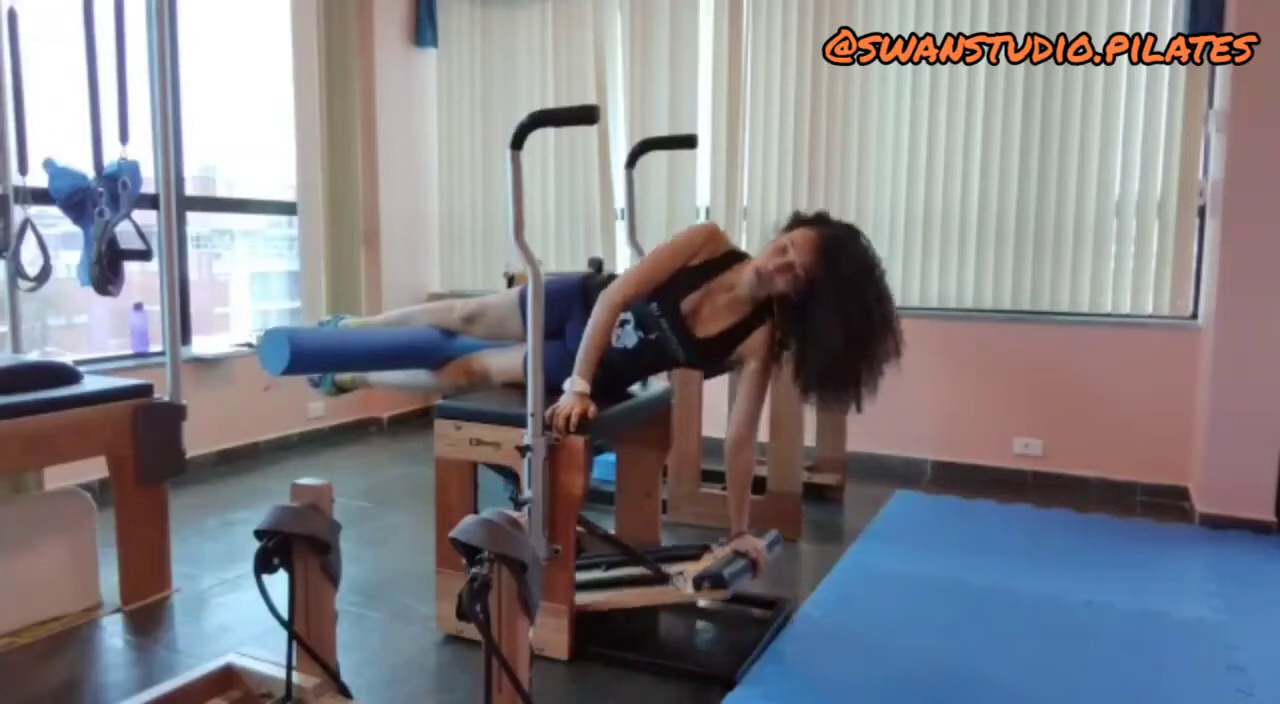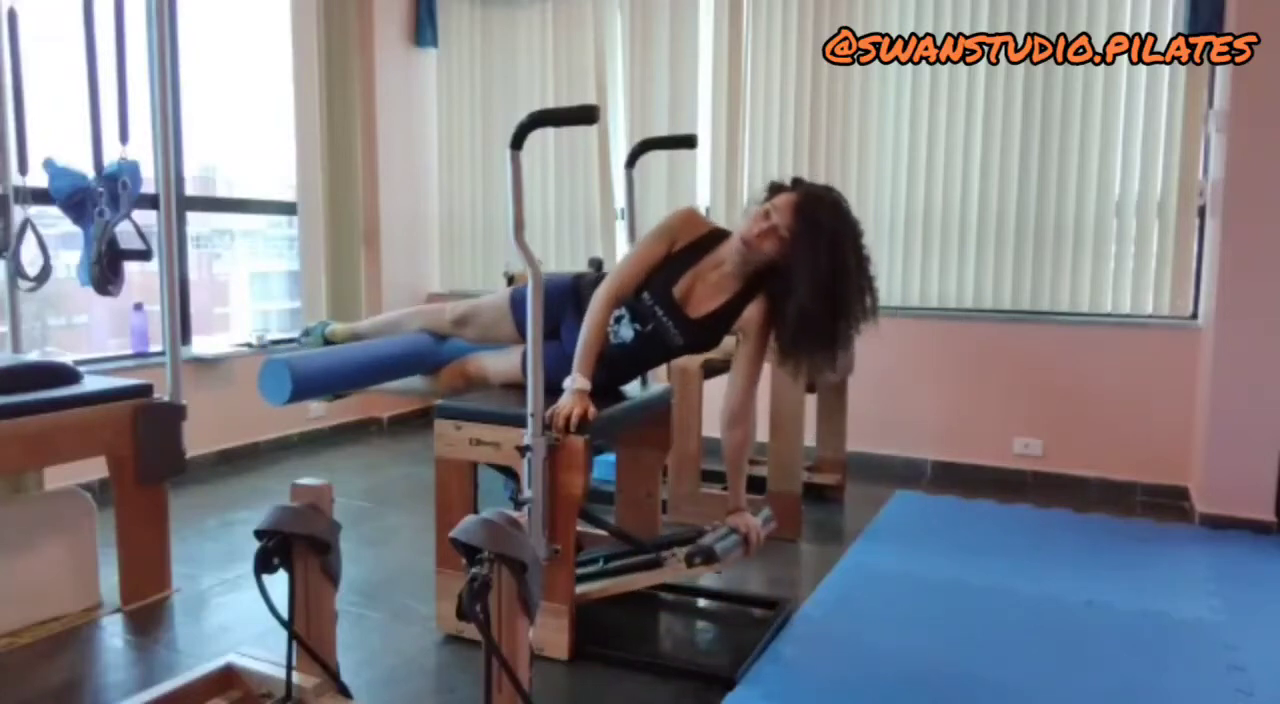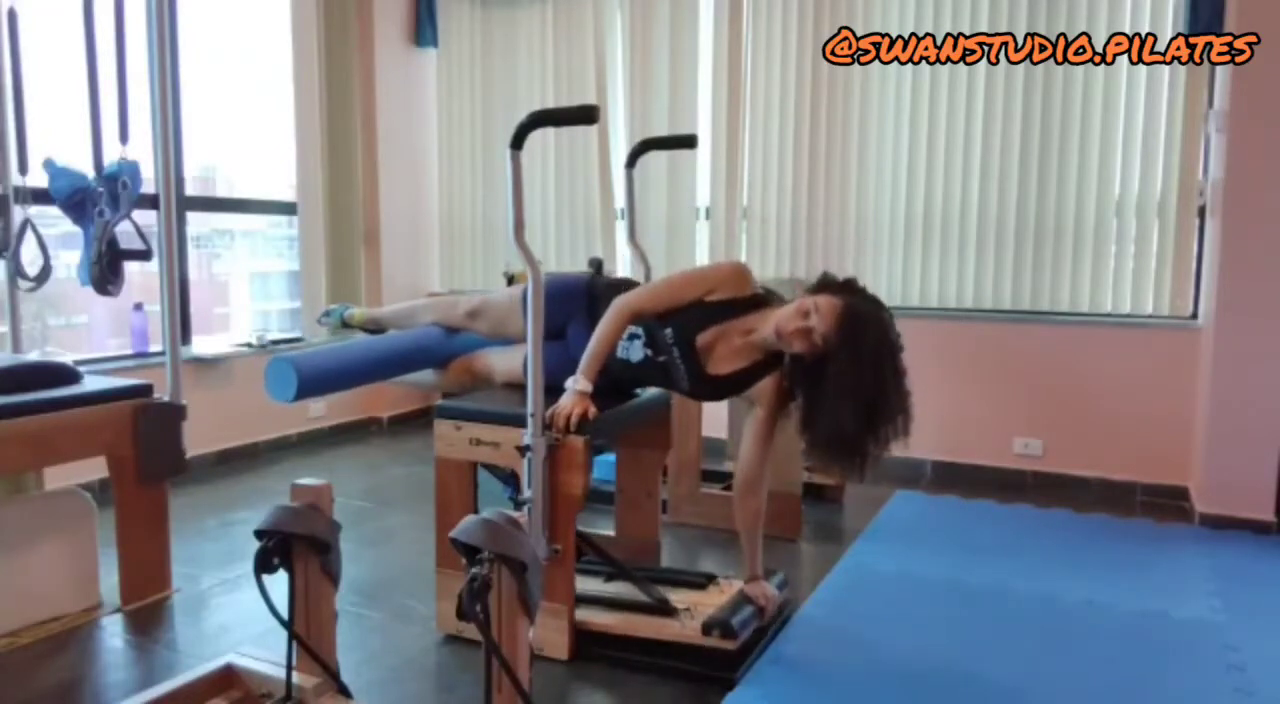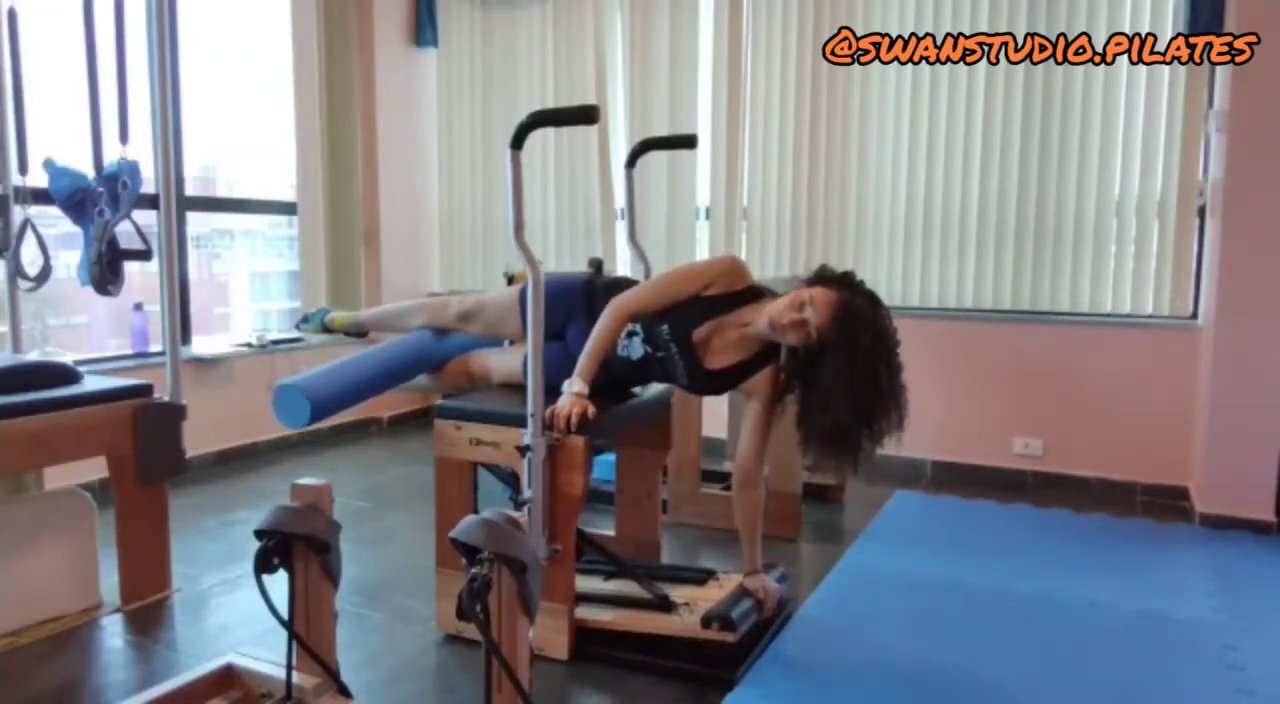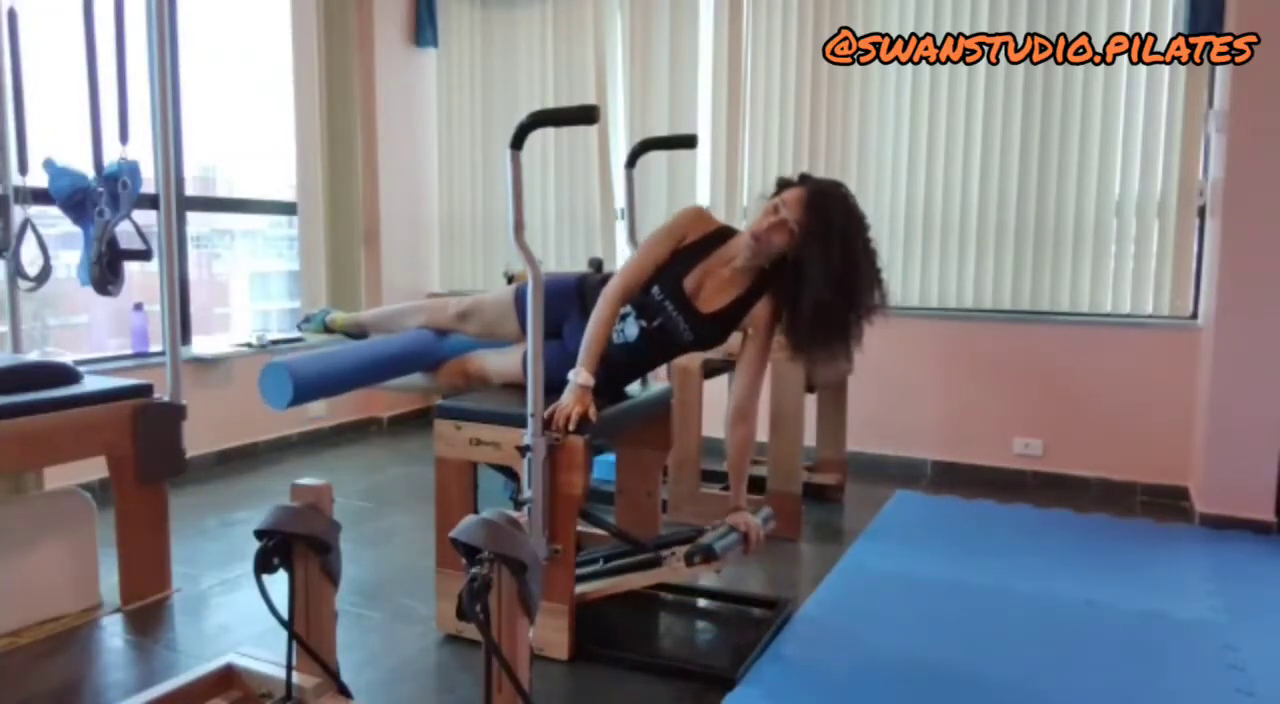
dt=1s
person 1, frame 1
left shoulder: (759, 338)
right shoulder: (708, 243)
left elbow: (741, 436)
right elbow: (614, 296)
left wrist: (739, 530)
right wrist: (575, 385)
left hip: (606, 369)
right hip: (582, 305)
left knee: (467, 371)
right knee: (463, 317)
left ankle: (349, 377)
right ankle: (349, 329)
person 1, frame 2
left shoulder: (754, 311)
right shoulder: (689, 227)
left elbow: (738, 414)
right elbow: (607, 293)
left wrist: (737, 505)
right wrist: (576, 385)
left hip: (604, 365)
right hip: (575, 306)
left knee: (462, 373)
right knee: (452, 318)
right ankle: (339, 333)
person 1, frame 3
left shoulder: (769, 384)
right shoulder: (732, 282)
left elbow: (750, 481)
right elbow: (625, 305)
left wrist: (753, 574)
right wrist: (576, 386)
left hip: (608, 371)
right hip: (590, 307)
left knee: (473, 369)
right knee: (469, 313)
right ankle: (364, 317)
person 1, frame 4
left shoulder: (764, 377)
right shoulder: (730, 276)
left elbow: (748, 475)
right elbow: (623, 306)
left wrist: (754, 568)
right wrist: (576, 386)
left hip: (606, 370)
right hip: (587, 307)
left knee: (464, 372)
right knee: (459, 314)
right ankle: (345, 320)
person 1, frame 5
left shoulder: (761, 309)
right shoulder: (696, 225)
left elbow: (742, 412)
right elbow: (618, 290)
left wrist: (737, 503)
right wrist: (578, 380)
left hip: (605, 368)
right hip: (579, 305)
left knee: (463, 372)
right knee: (454, 314)
right ankle: (342, 322)
